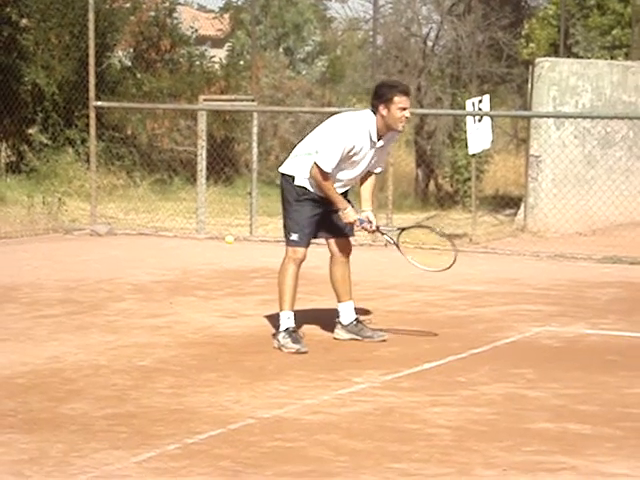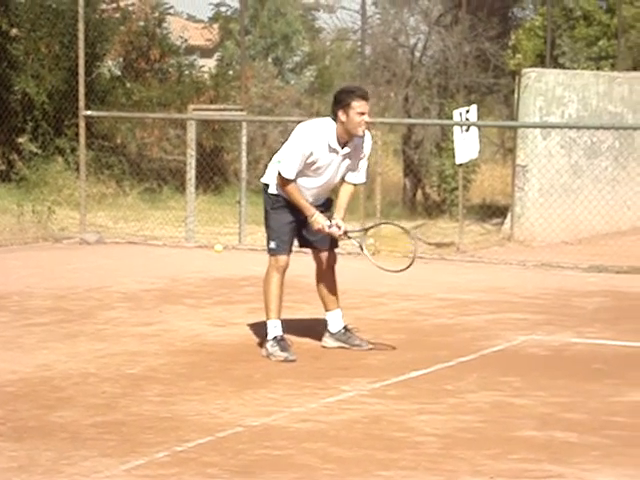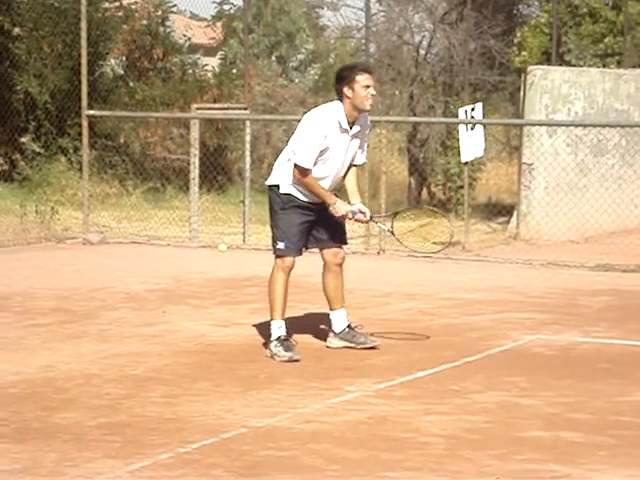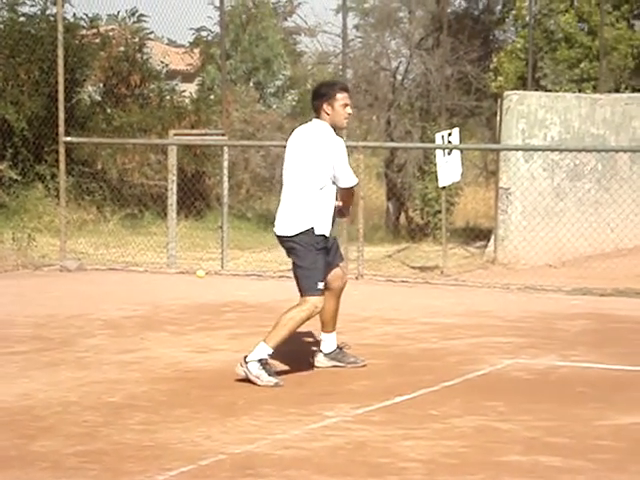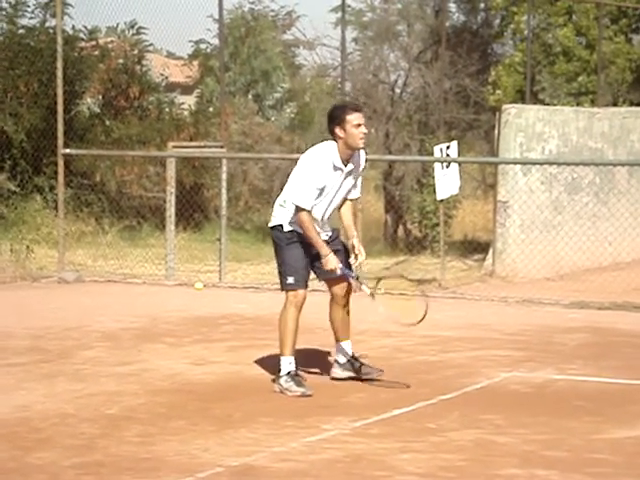
dt=1s
person 1, frame 1
left shoulder: (388, 135)
right shoulder: (349, 129)
left elbow: (369, 171)
right elbow: (317, 172)
left wrist: (367, 209)
right wrist: (344, 208)
left hip: (334, 188)
right hip: (302, 181)
left knee: (342, 250)
right knee: (296, 252)
left ankle: (347, 321)
right ankle: (285, 328)
person 1, frame 2
left shoulder: (364, 142)
right shoulder: (309, 134)
left elbow: (350, 181)
right elbow: (284, 180)
left wrist: (338, 217)
right wrist: (311, 214)
left hip: (318, 198)
right hip: (282, 193)
left knee: (327, 260)
right knee: (280, 261)
left ankle: (335, 329)
right ankle: (273, 336)
person 1, frame 3
left shoulder: (363, 122)
right shoulder: (318, 121)
left elbow: (352, 165)
right elbow: (300, 173)
left wrist: (355, 201)
right wrist: (333, 202)
left hip: (323, 197)
right hip: (289, 192)
left knee: (334, 259)
right knee: (285, 262)
left ankle: (340, 329)
right ankle: (277, 337)
person 1, frame 4
left shoulder: (300, 133)
right shoulder: (333, 143)
right elbow: (348, 191)
left wrist: (332, 206)
right wrist: (343, 210)
left hip: (311, 226)
right hip: (305, 230)
left knee: (337, 281)
right knee: (312, 303)
left ankle: (328, 350)
right ankle: (255, 360)
person 1, frame 5
left shoulder: (358, 159)
right shoulder: (315, 161)
left elbow: (348, 200)
right elbow: (301, 214)
left wrist: (353, 239)
right wrist: (326, 254)
left hip: (321, 230)
right hip: (290, 229)
left knee: (342, 289)
right knee: (296, 296)
left ankle: (345, 360)
right ankle: (286, 373)
